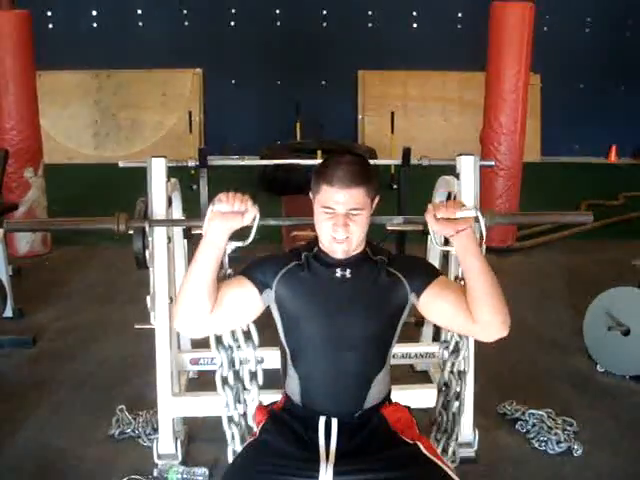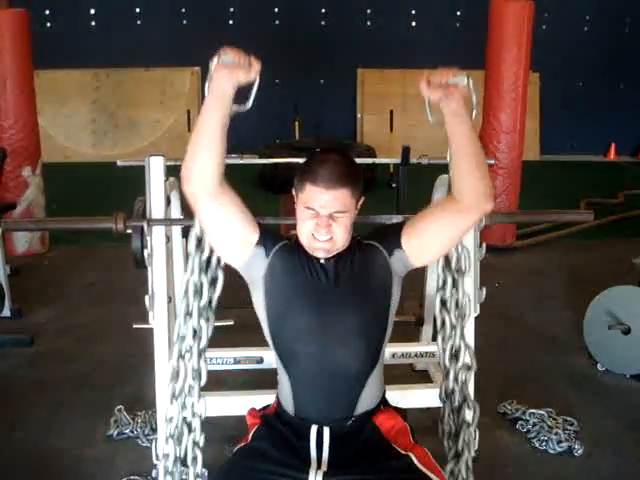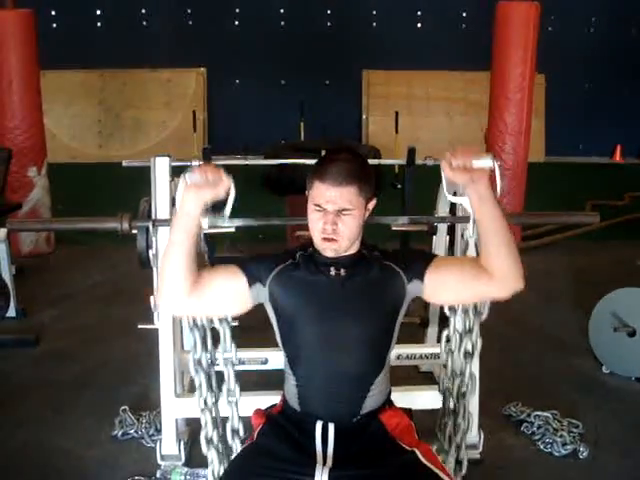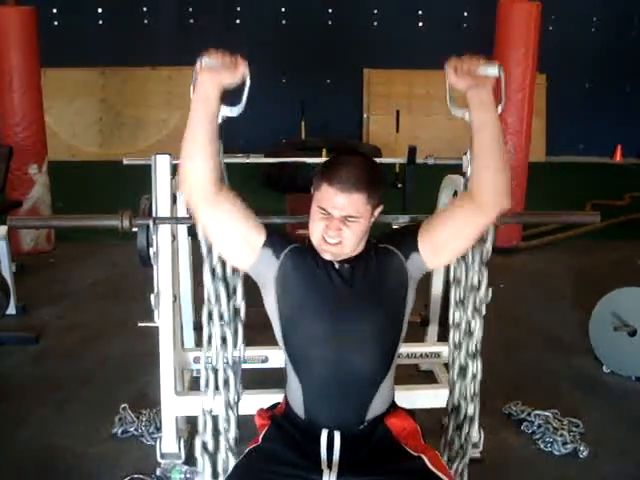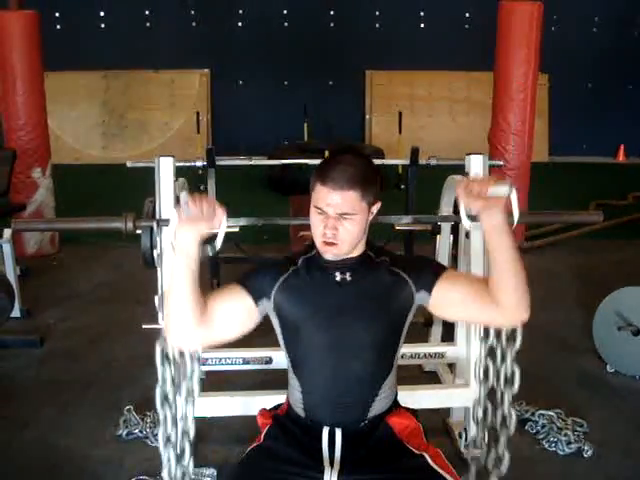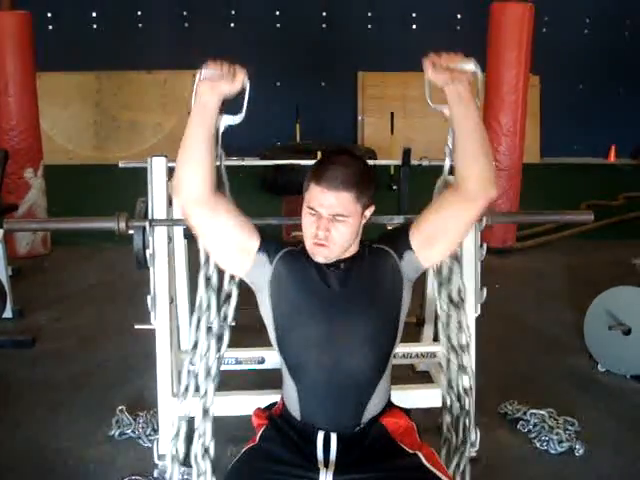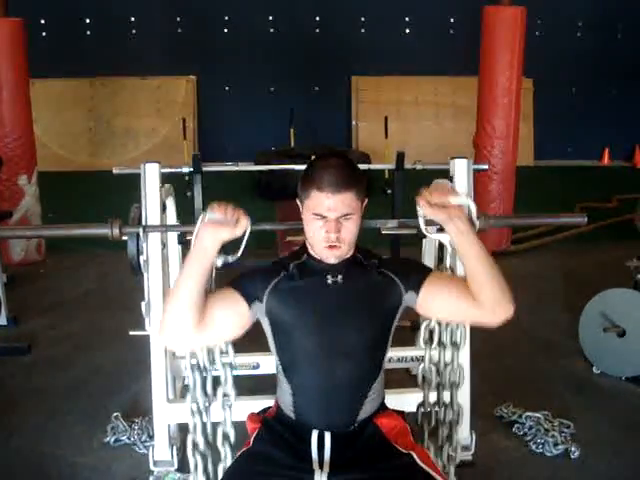
dt=0.7s
person 1, frame 1
left shoulder: (402, 273)
right shoulder: (278, 271)
left elbow: (492, 326)
right elbow: (191, 322)
left wrist: (464, 240)
right wrist: (216, 233)
left hip: (375, 431)
right hip: (293, 430)
person 1, frame 2
left shoulder: (385, 256)
right shoulder: (266, 257)
left elbow: (473, 202)
right elbow: (201, 187)
left wrist: (454, 108)
right wrist: (221, 88)
left hip: (370, 439)
right hip: (282, 441)
person 1, frame 3
left shoulder: (399, 271)
right shoulder: (274, 272)
left elbow: (503, 281)
right elbow: (176, 300)
left wrist: (480, 193)
right wrist: (192, 203)
left hip: (374, 437)
right hip: (290, 436)
person 1, frame 4
left shoulder: (400, 260)
right shoulder: (278, 261)
left elbow: (487, 200)
right elbow: (203, 193)
left wrist: (480, 97)
right wrist: (208, 89)
left hip: (379, 442)
right hip: (291, 443)
person 1, frame 5
left shoulder: (407, 275)
right shoulder: (277, 278)
left elbow: (511, 312)
right elbow: (187, 334)
left wrist: (495, 223)
right wrist: (187, 241)
left hip: (381, 438)
right hip: (296, 438)
person 1, frame 6
left shoulder: (395, 262)
right shoulder: (271, 265)
left elbow: (475, 191)
right elbow: (194, 197)
left wrist: (458, 90)
right wrist: (209, 98)
left hip: (376, 441)
right hip: (289, 442)
person 1, frame 7
left shoulder: (393, 276)
right shoulder: (269, 281)
left elbow: (496, 310)
right elbow: (180, 336)
left wrist: (460, 228)
right wrist: (205, 246)
left hip: (369, 440)
right hip: (286, 441)
